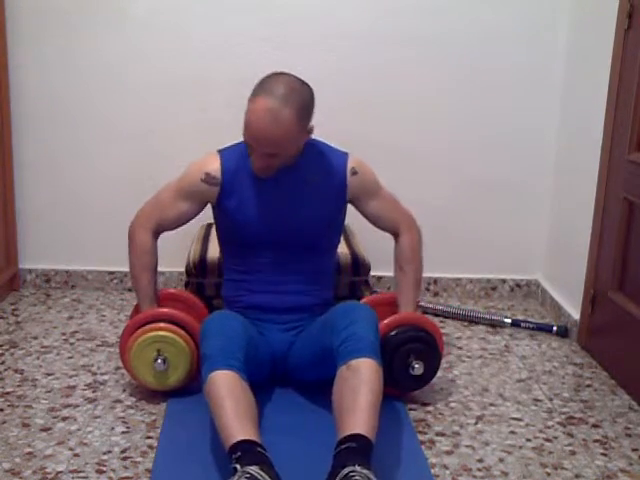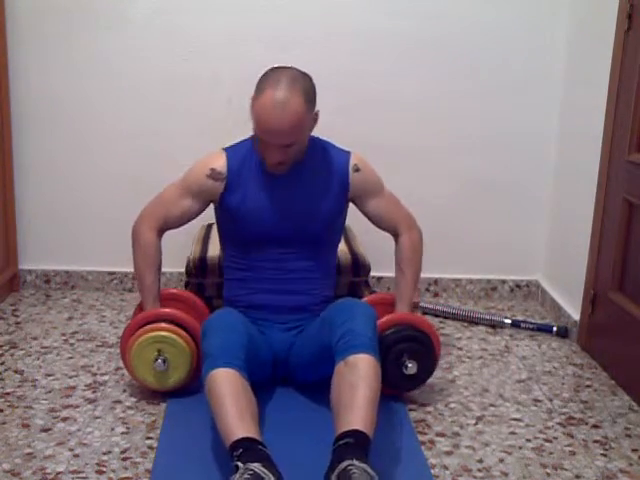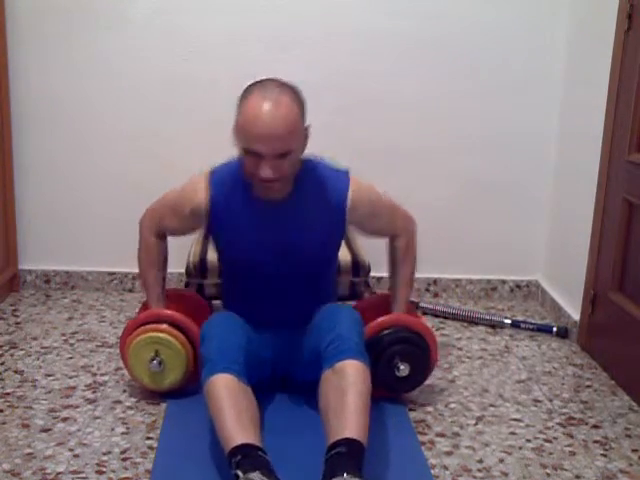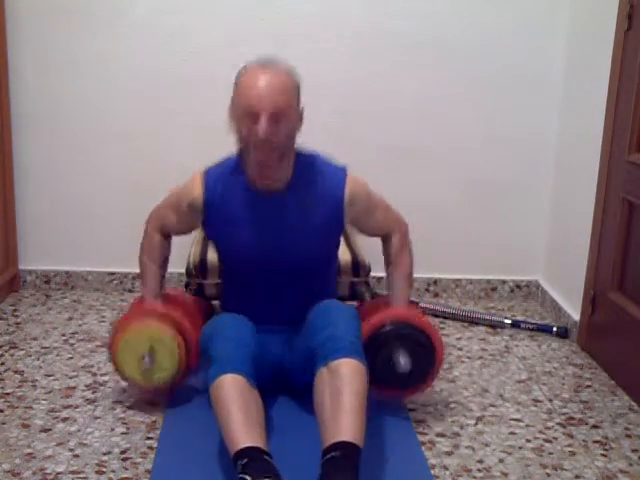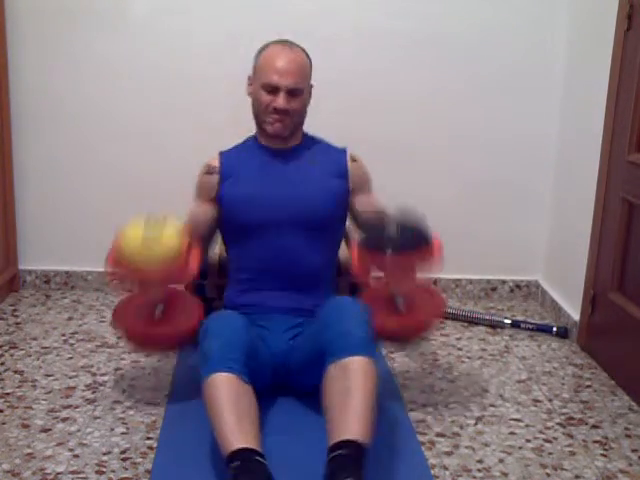
dt=0.3s
person 1, frame 1
left shoulder: (344, 171)
right shoulder: (218, 171)
left elbow: (407, 231)
right elbow: (143, 227)
left wrist: (407, 318)
right wrist: (150, 316)
left hip: (314, 334)
right hip: (247, 331)
left knee: (358, 318)
right knee: (220, 327)
person 1, frame 2
left shoulder: (346, 169)
right shoulder: (222, 169)
left elbow: (407, 231)
right elbow: (147, 226)
left wrist: (402, 318)
right wrist: (154, 315)
left hip: (314, 334)
right hip: (248, 331)
left knee: (356, 314)
right knee: (221, 326)
person 1, frame 3
left shoulder: (344, 195)
right shoulder: (206, 195)
left elbow: (404, 231)
right elbow: (151, 227)
left wrist: (398, 317)
right wrist: (157, 313)
left hip: (314, 340)
right hip: (246, 338)
left knee: (342, 319)
right knee: (219, 331)
person 1, frame 4
left shoulder: (340, 189)
right shoulder: (205, 191)
left elbow: (396, 233)
right elbow: (157, 229)
right wrist: (151, 308)
left hip: (313, 340)
right hip: (245, 336)
left knee: (336, 319)
right knee: (226, 334)
person 1, frame 5
left shoulder: (343, 164)
right shoulder: (222, 167)
left hip: (314, 332)
right hip: (249, 330)
left knee: (349, 313)
right knee: (220, 328)
